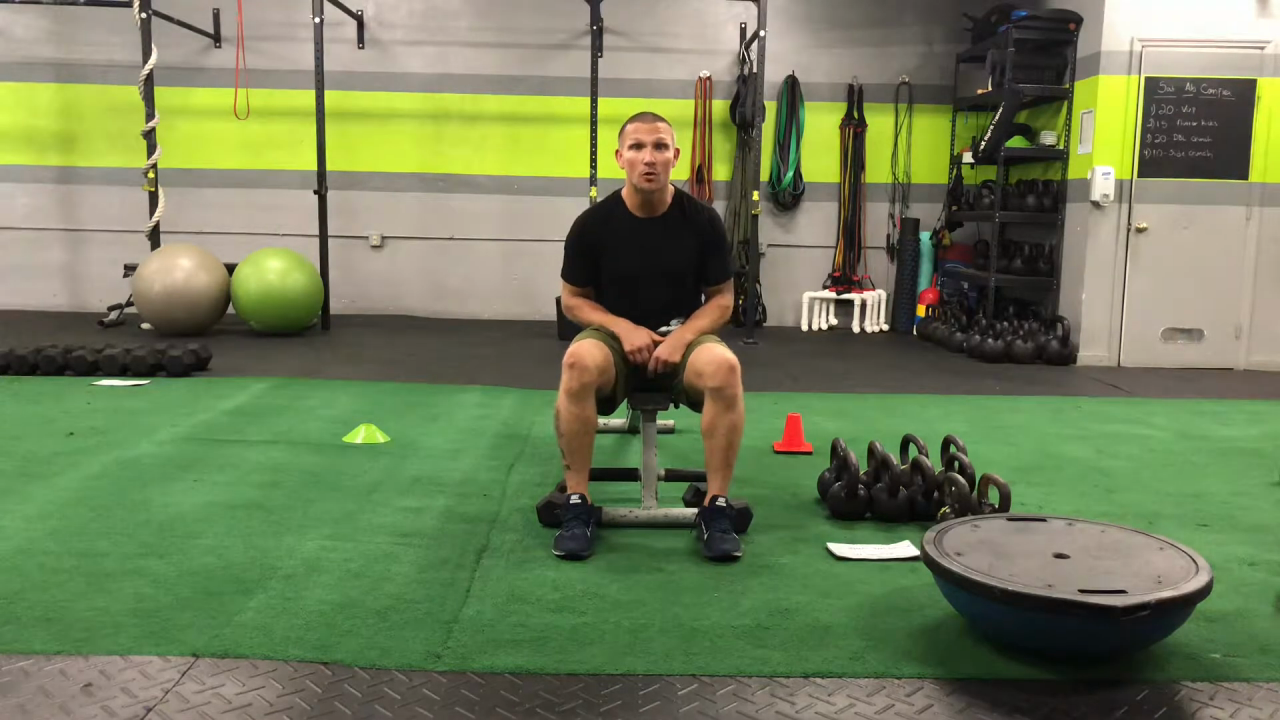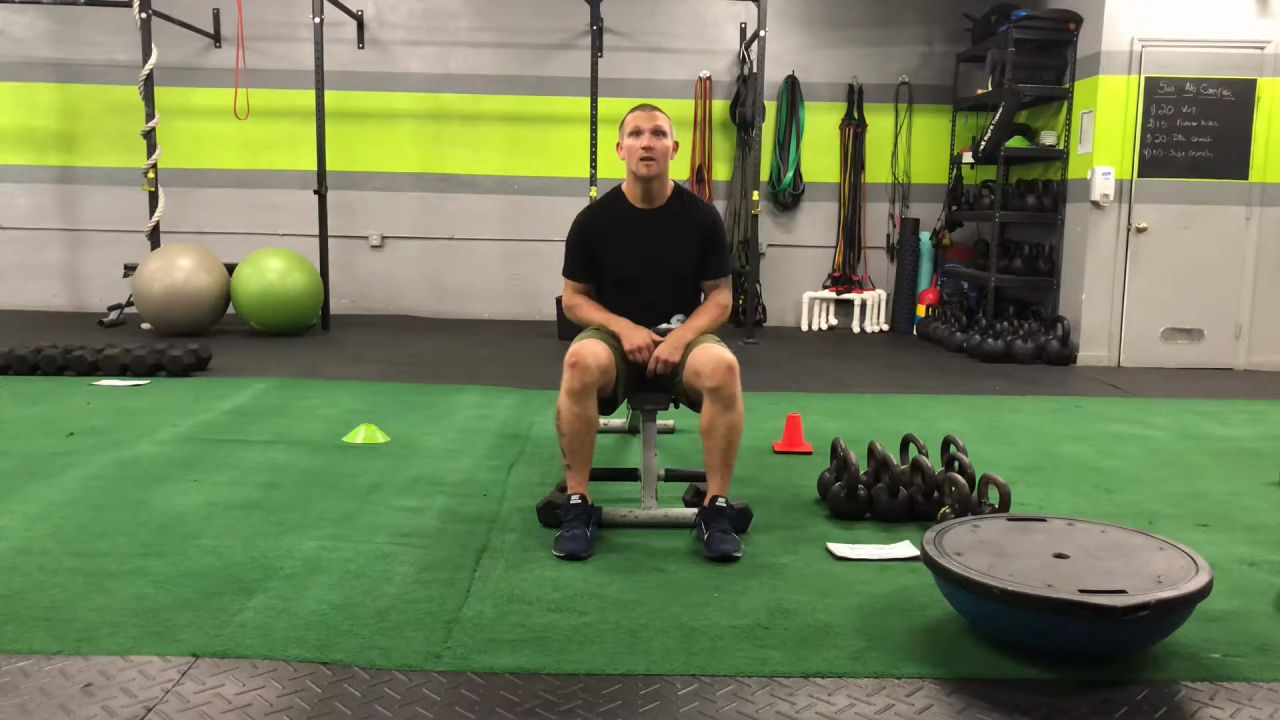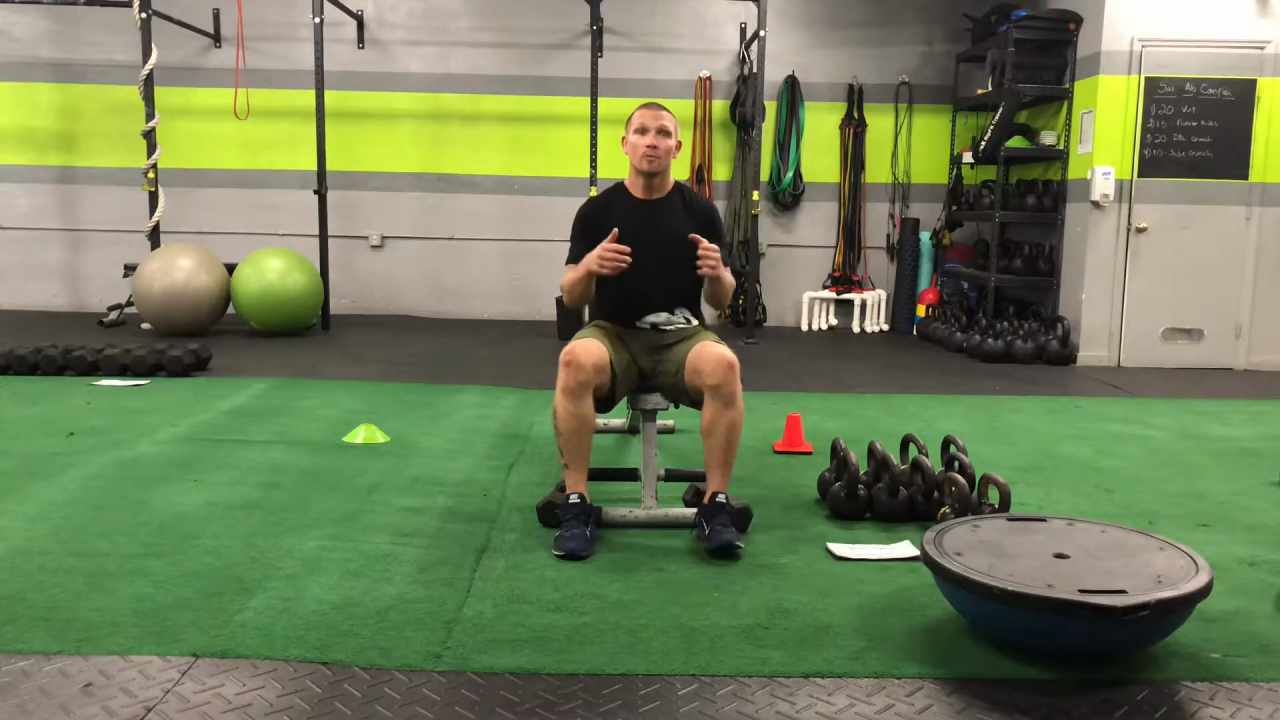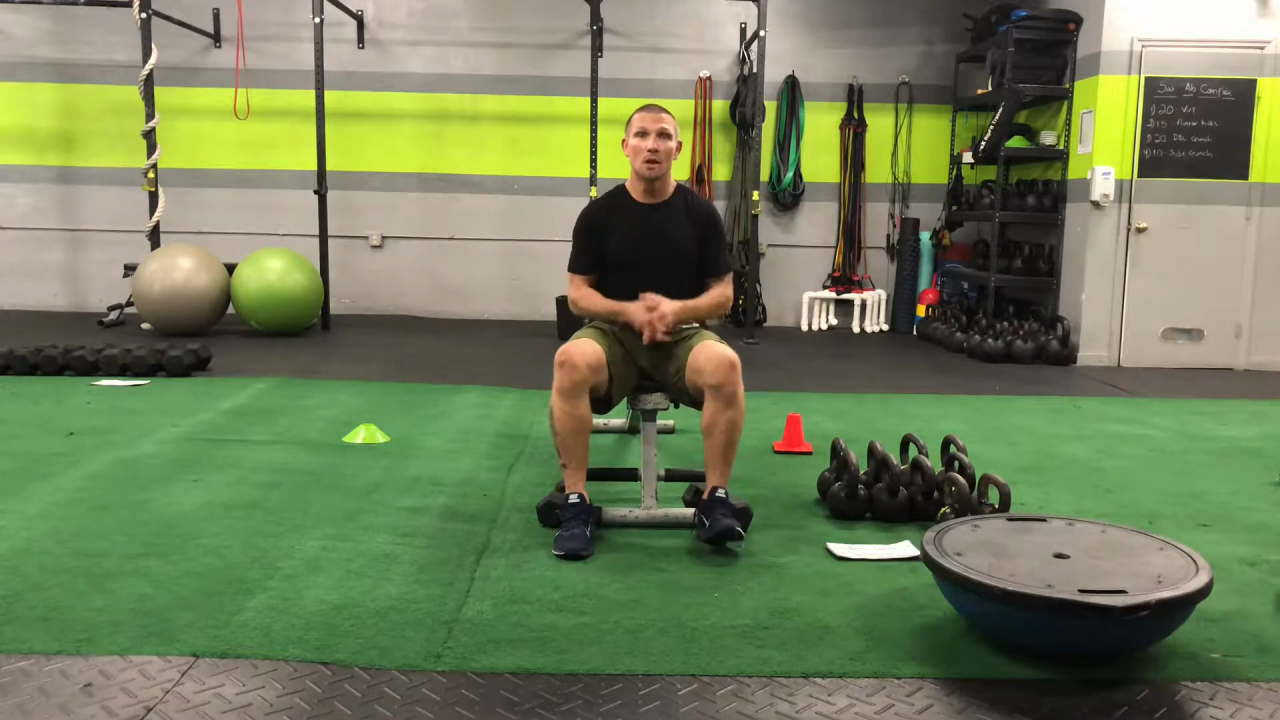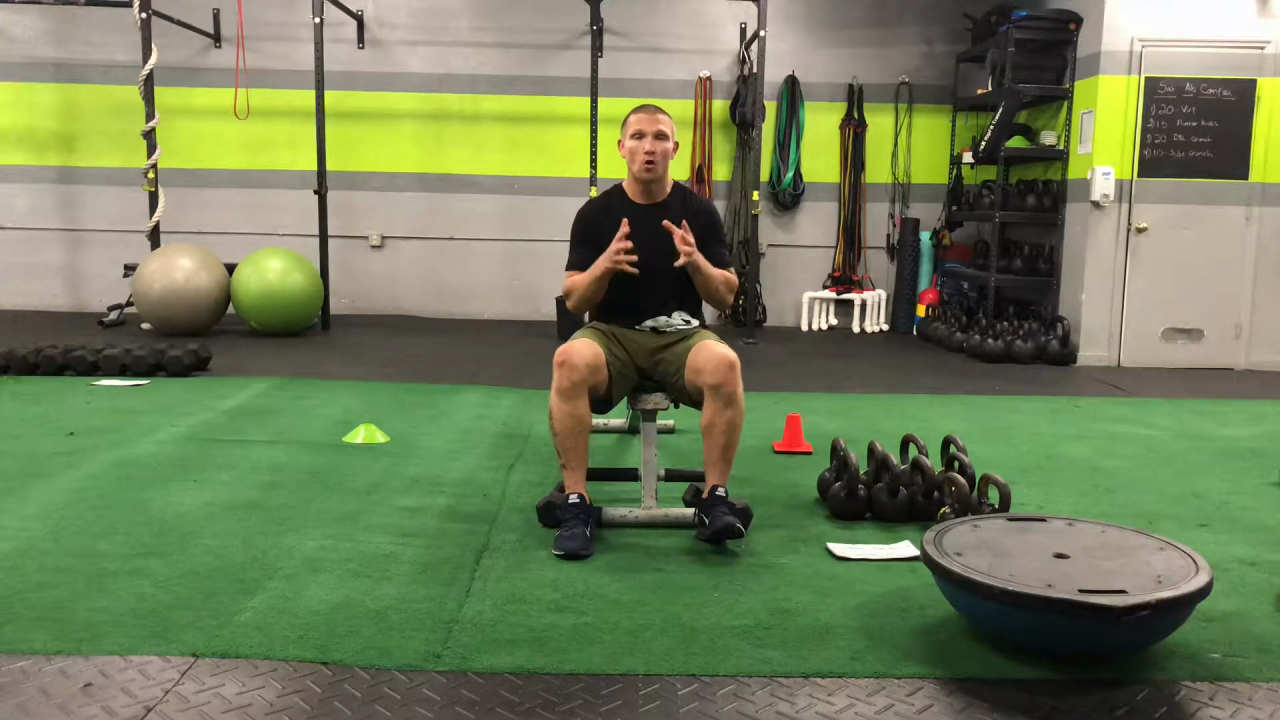
dt=0.4s
person 1, frame 1
left shoulder: (703, 221)
right shoulder: (592, 224)
left elbow: (721, 299)
right elbow: (573, 299)
left wrist: (682, 336)
right wrist: (623, 327)
left hip: (682, 337)
right hip: (615, 334)
left knee: (724, 367)
right knee: (578, 362)
left ankle: (715, 508)
right ankle: (577, 505)
person 1, frame 2
left shoulder: (701, 216)
right shoulder: (594, 219)
left elbow: (720, 296)
right elbow: (574, 299)
left wrist: (681, 337)
right wrist: (623, 327)
left hip: (682, 337)
right hip: (615, 335)
left knee: (723, 367)
right knee: (580, 362)
left ankle: (715, 508)
right ankle: (577, 505)
person 1, frame 3
left shoulder: (699, 210)
right shoulder: (597, 210)
left elbow: (723, 299)
right elbow: (571, 295)
left wrist: (716, 271)
right wrist: (590, 264)
left hip: (681, 334)
right hip: (613, 332)
left knee: (724, 366)
right knee: (574, 361)
left ankle: (715, 505)
right ankle: (576, 505)
person 1, frame 4
left shoulder: (701, 213)
right shoulder: (599, 214)
left elbow: (723, 295)
right elbow: (577, 296)
left wrist: (677, 309)
right wrist: (628, 311)
left hip: (682, 336)
right hip: (614, 334)
left knee: (725, 365)
right knee: (570, 360)
left ankle: (715, 500)
right ankle: (576, 503)
person 1, frame 5
left shoulder: (699, 211)
right shoulder: (595, 213)
left elbow: (726, 295)
right elbow: (574, 299)
left wrist: (695, 260)
right wrist: (604, 265)
left hip: (681, 335)
right hip: (613, 334)
left knee: (725, 365)
right knee: (568, 361)
left ankle: (714, 499)
right ankle: (576, 503)
